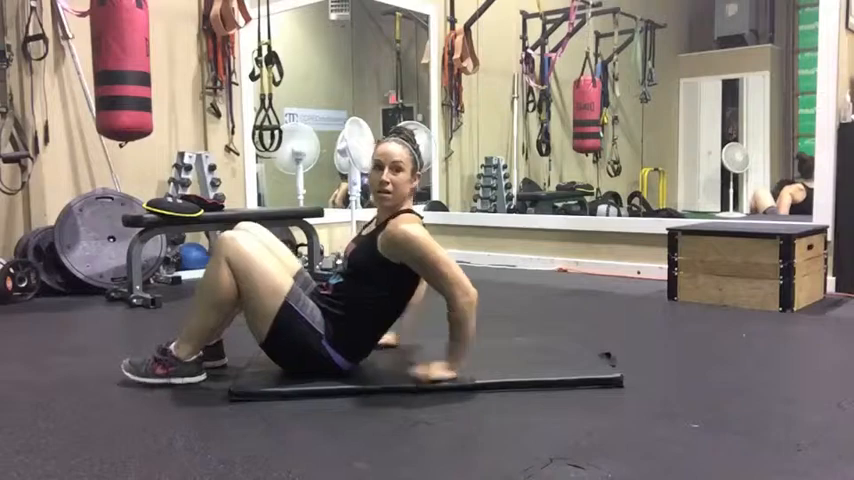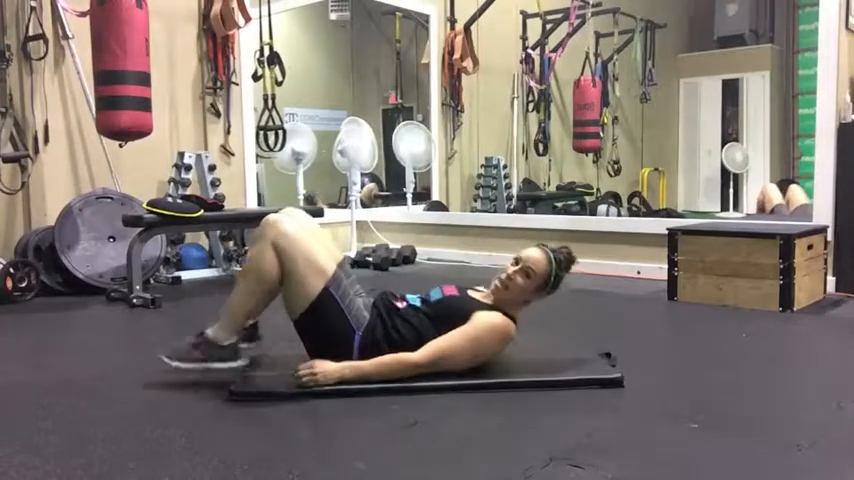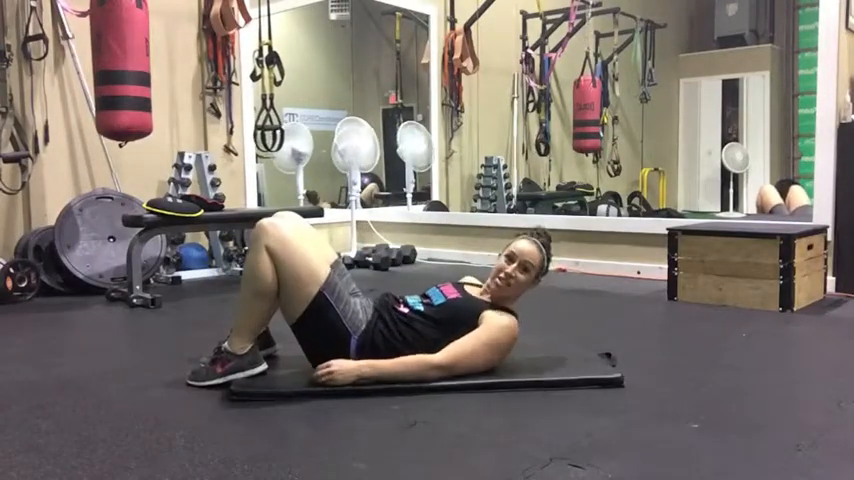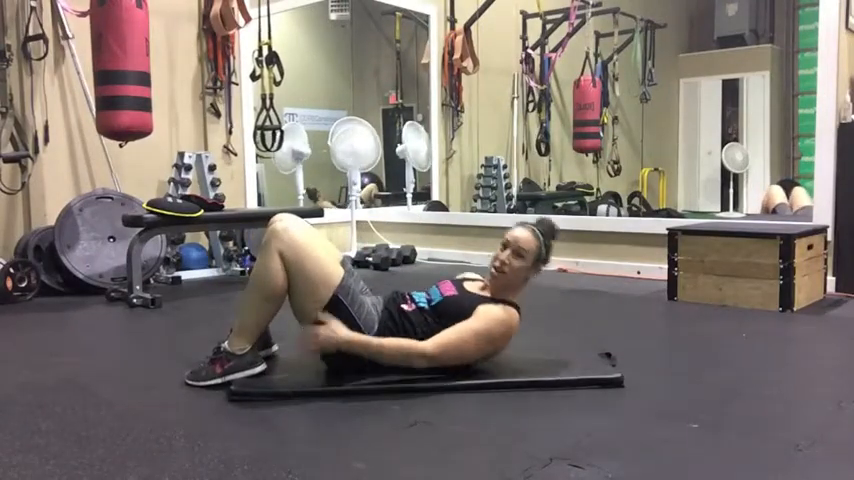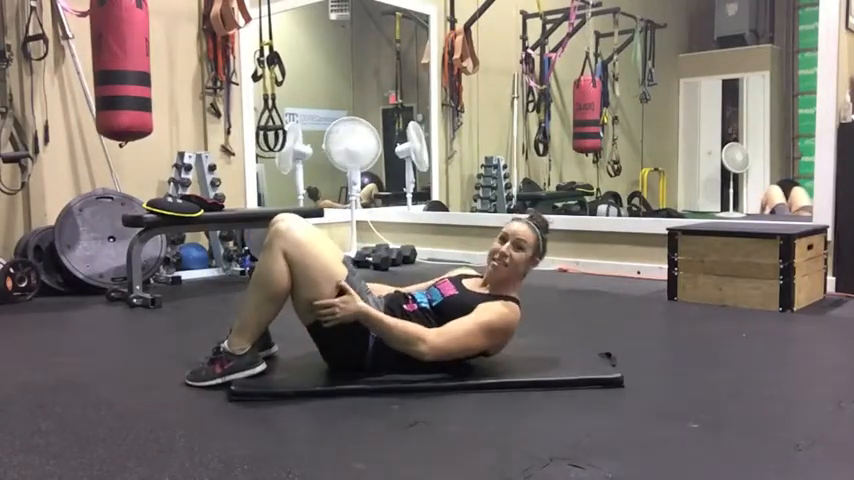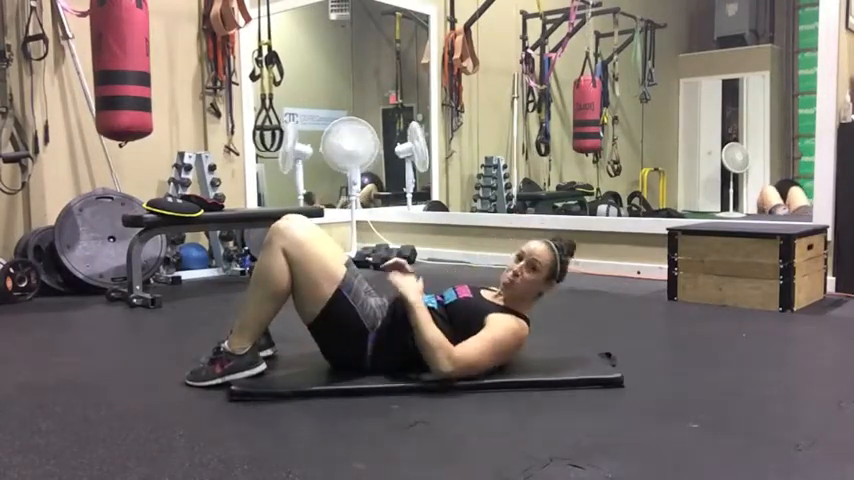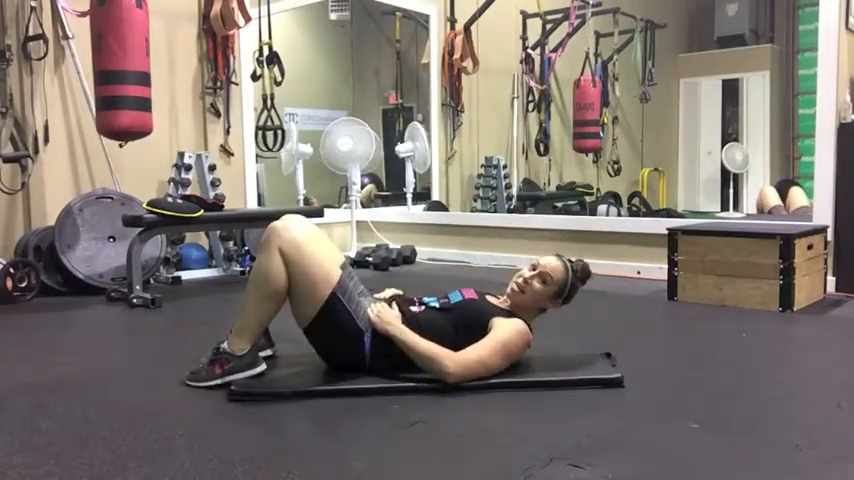
dt=0.7s
person 1, frame 1
left shoulder: (402, 231)
right shoulder: (382, 221)
left elbow: (464, 295)
right elbow: (414, 277)
left wrist: (451, 364)
right wrist: (384, 331)
left hip: (323, 349)
right hip: (318, 313)
left knee: (230, 245)
right knee: (246, 231)
left ankle: (183, 358)
right ankle: (207, 345)
person 1, frame 2
left shoulder: (496, 326)
right shoulder: (480, 297)
left elbow: (418, 363)
left wrist: (340, 370)
left hip: (356, 338)
right hip: (364, 311)
left knee: (276, 230)
right knee: (290, 220)
left ankle: (220, 342)
right ankle: (241, 324)
person 1, frame 3
left shoulder: (502, 324)
right shoulder: (472, 285)
left elbow: (438, 365)
left wrist: (358, 369)
left hip: (354, 341)
right hip: (364, 314)
left knee: (270, 234)
right knee: (283, 221)
left ankle: (239, 354)
right ankle: (256, 336)
person 1, frame 4
left shoulder: (502, 317)
right shoulder: (474, 280)
left elbow: (426, 354)
left wrist: (348, 340)
left hip: (367, 338)
right hip: (374, 312)
left knee: (283, 237)
right knee: (284, 225)
left ankle: (238, 353)
right ankle: (255, 337)
person 1, frame 5
left shoulder: (503, 314)
right shoulder: (468, 275)
left elbow: (428, 345)
left wrist: (361, 311)
right wrist: (352, 285)
left hip: (365, 342)
right hip: (376, 316)
left knee: (285, 237)
right knee: (286, 225)
left ankle: (239, 352)
right ankle: (255, 336)
person 1, frame 6
left shoulder: (511, 327)
right shoulder: (492, 296)
left elbow: (447, 364)
left wrist: (414, 299)
right wrist: (412, 284)
left hip: (366, 340)
right hip: (375, 316)
left knee: (286, 236)
right knee: (291, 227)
left ankle: (239, 353)
right ankle: (255, 336)
person 1, frame 7
left shoulder: (514, 331)
right shoulder: (494, 305)
left elbow: (453, 367)
left wrist: (395, 329)
right wrist: (401, 301)
left hip: (363, 342)
right hip: (373, 318)
left knee: (283, 236)
right knee: (290, 227)
left ankle: (238, 353)
right ankle: (255, 336)
